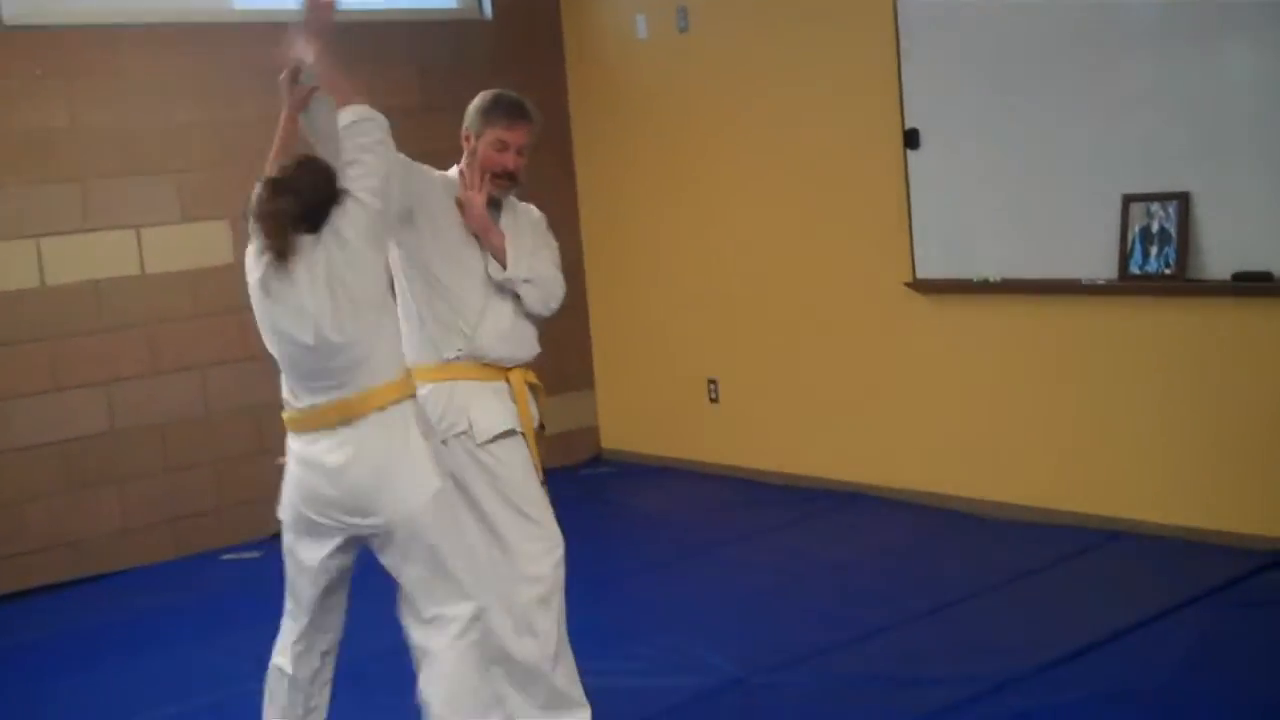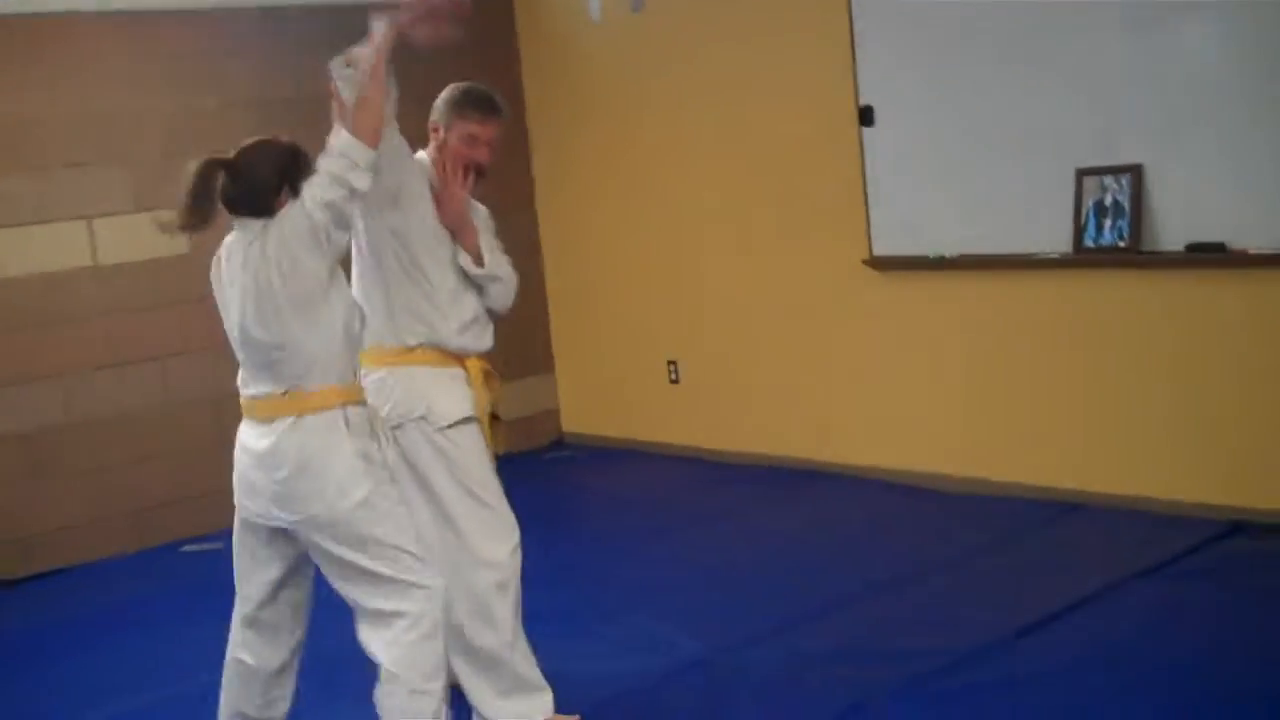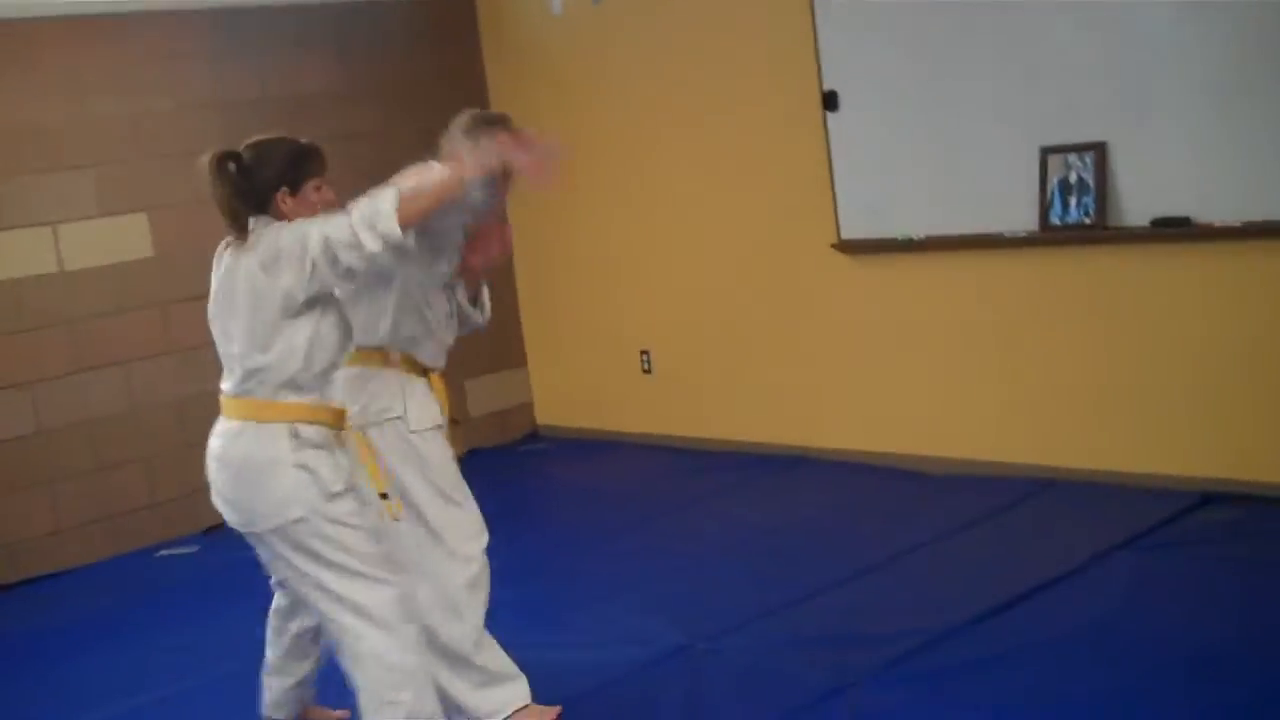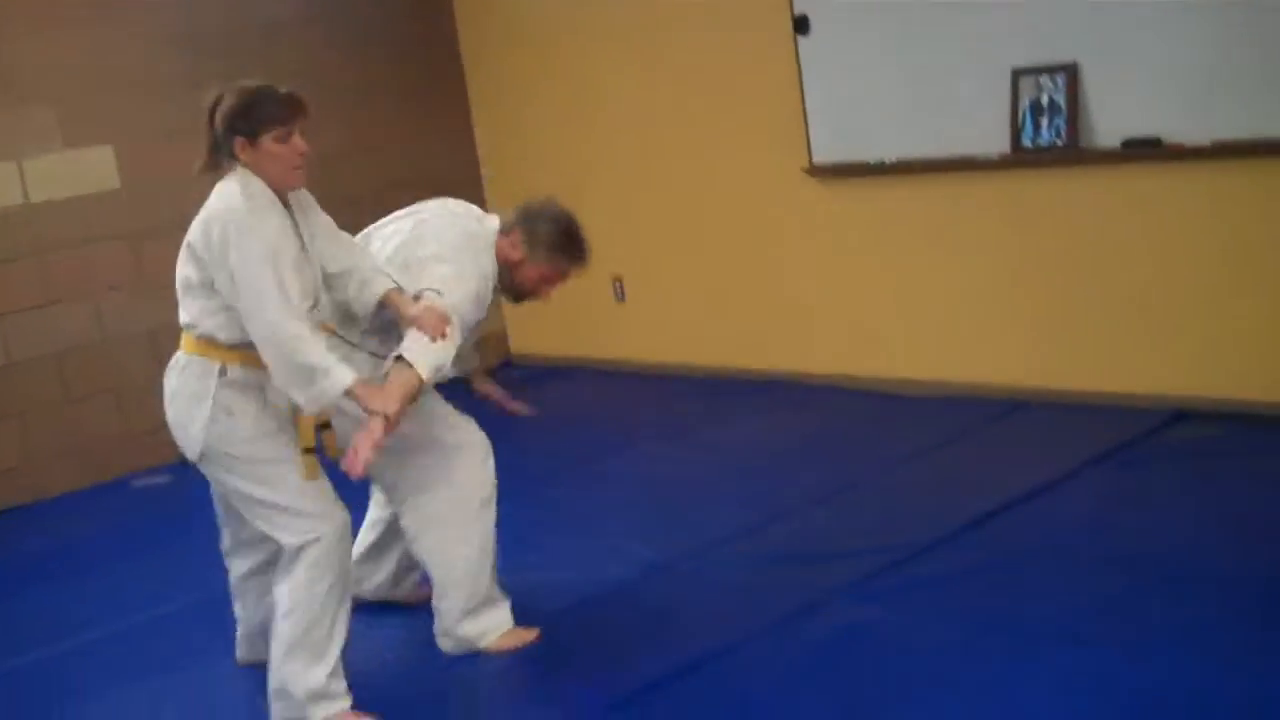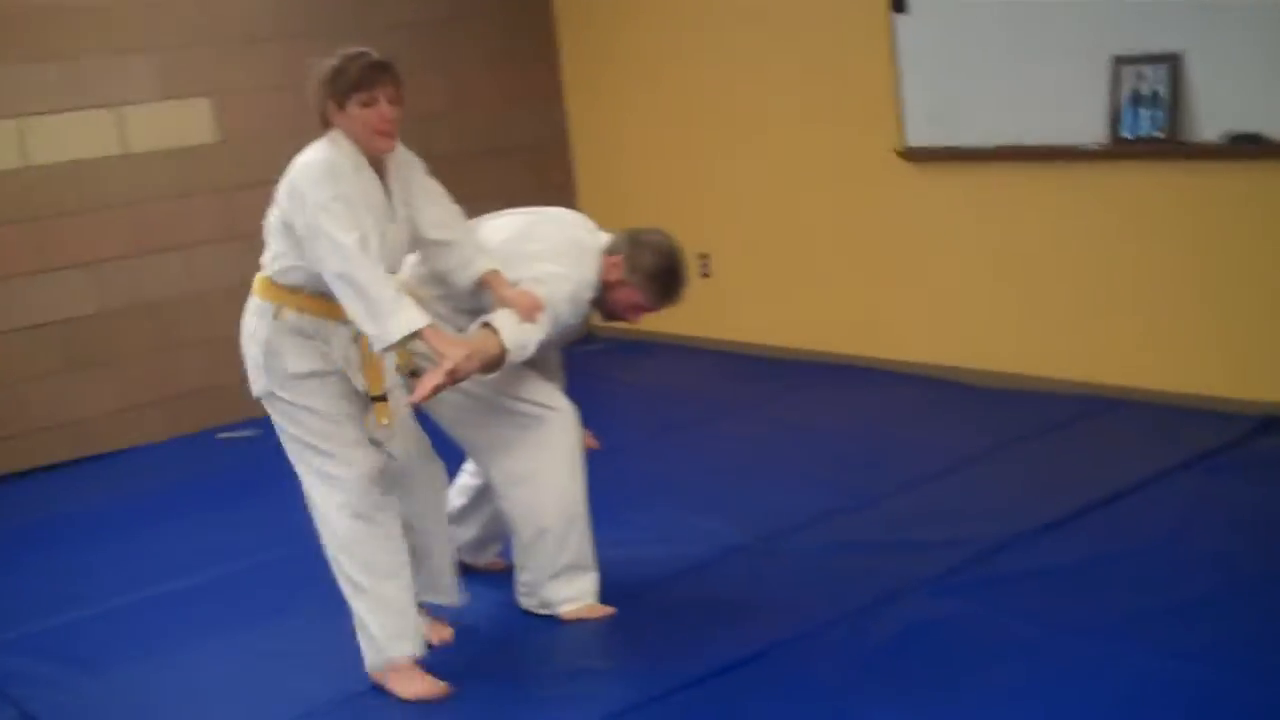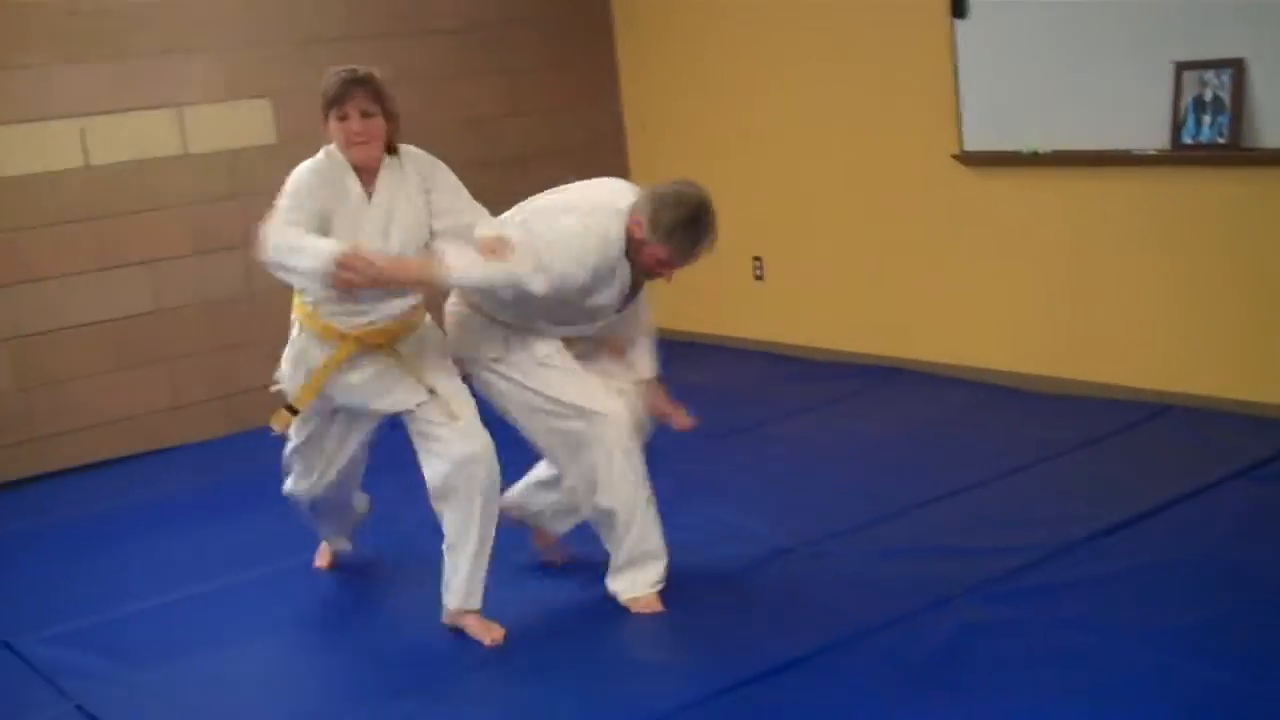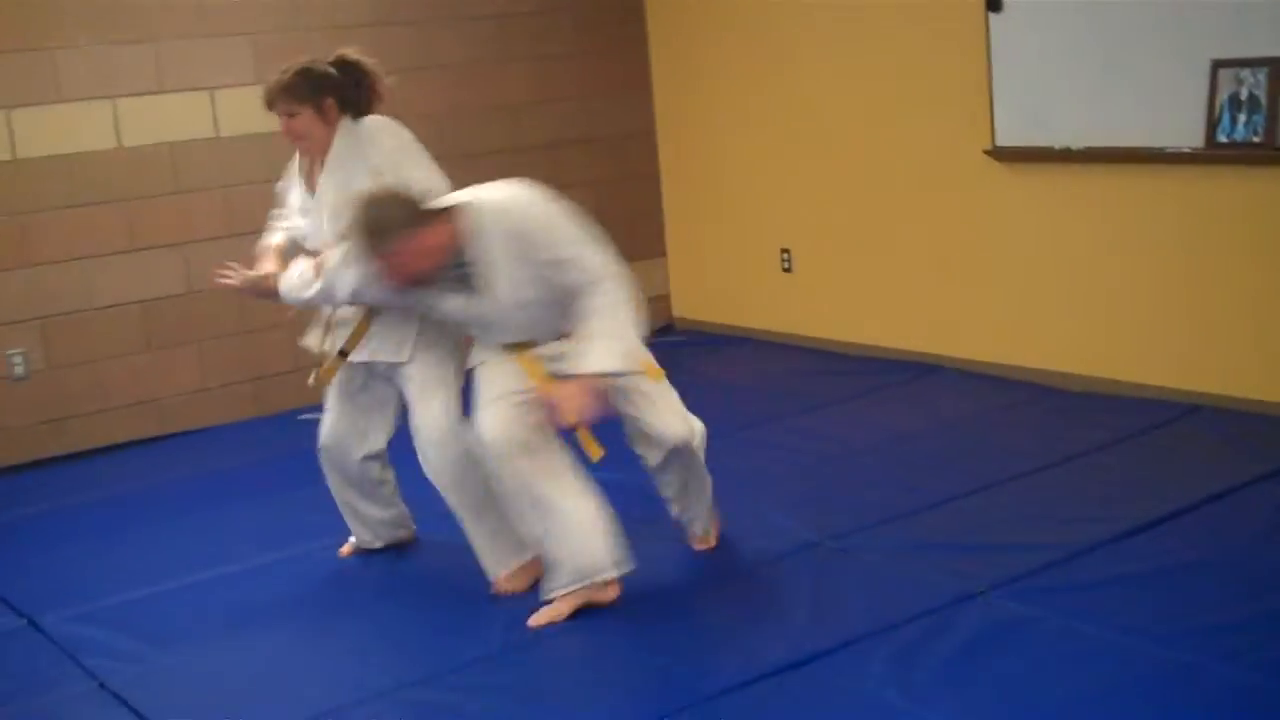
dt=0.3s
person 1, frame 1
left shoulder: (264, 264)
right shoulder: (348, 246)
left elbow: (279, 196)
right elbow: (366, 143)
left wrist: (289, 113)
left hip: (313, 466)
right hip: (390, 455)
left knee: (308, 624)
right knee: (447, 612)
person 1, frame 2
left shoulder: (232, 256)
right shoulder: (295, 239)
right elbow: (351, 159)
left wrist: (342, 115)
left hip: (261, 454)
right hip: (326, 452)
left knee: (264, 618)
right knee: (407, 598)
person 1, frame 3
left shoulder: (243, 251)
right shoulder: (284, 250)
left elbow: (357, 238)
right elbow: (374, 224)
right wrist: (478, 162)
left hip: (245, 450)
right hip: (281, 459)
left knee: (305, 584)
right knee: (374, 606)
person 1, frame 4
left shoulder: (286, 199)
right shoulder: (239, 217)
left elbow: (342, 265)
right elbow: (280, 324)
left wrist: (406, 308)
right wrist: (365, 393)
left hip: (251, 387)
right hip: (223, 396)
left knee: (256, 532)
right knee: (316, 529)
left ankle: (261, 642)
person 1, frame 5
left shoulder: (399, 162)
right shoulder: (321, 171)
left elbow: (445, 235)
right elbow: (354, 269)
left wrist: (502, 289)
right wrist: (434, 337)
left hip: (354, 337)
right hip: (293, 338)
left knee: (408, 465)
right knee: (353, 485)
left ankle: (416, 603)
right ankle: (390, 652)
person 1, frame 6
left shoulder: (418, 167)
right shoulder: (312, 179)
left elbow: (467, 227)
right elbow: (279, 244)
left wrist: (491, 253)
right wrist: (337, 260)
left hip: (404, 346)
right hip: (326, 350)
left knee: (467, 454)
right knee: (316, 477)
left ankle: (463, 602)
right ankle: (339, 529)
person 1, frame 7
left shoulder: (376, 138)
right shoulder: (304, 161)
right elbow: (290, 222)
right wrist: (271, 260)
left hip: (417, 310)
right hip: (364, 313)
left knee: (440, 436)
right knee: (339, 440)
left ankle: (510, 552)
right ankle: (382, 527)
person 2, frame 1
left shoulder: (525, 221)
right shoulder: (417, 194)
left elbow: (547, 294)
left wrist: (487, 232)
left hip: (499, 403)
right hip: (457, 406)
right knee: (528, 557)
person 2, frame 2
left shoulder: (472, 211)
right shoulder: (394, 179)
left elbow: (501, 293)
right elbow: (359, 93)
left wrist: (460, 224)
left hip: (446, 390)
right hip: (412, 393)
left knee: (436, 541)
right knee: (480, 544)
person 2, frame 3
left shoulder: (446, 207)
left elbow: (456, 317)
left wrist: (473, 279)
left hip: (369, 388)
right hip: (379, 395)
left knee: (412, 536)
right knee: (448, 541)
person 2, frame 4
left shoulder: (467, 225)
right shoulder: (467, 268)
right elbow: (431, 342)
left wrist: (480, 384)
right wrist: (383, 421)
left hip: (337, 344)
right hip: (341, 361)
left knee: (410, 468)
right knee: (459, 457)
left ankle: (375, 579)
right ankle: (472, 622)
person 2, frame 5
left shoulder: (586, 244)
right shoulder: (567, 277)
left elbow: (538, 334)
right elbow: (519, 325)
left wrist: (550, 402)
left hip: (444, 317)
left knee: (517, 434)
right knee: (546, 430)
left ankle: (462, 541)
right ankle: (556, 589)
person 2, frame 6
left shoulder: (642, 236)
right shoulder: (584, 238)
left elbow: (627, 305)
right elbow: (492, 262)
left wrist: (643, 380)
right wrist: (385, 273)
left hip: (555, 330)
right hip: (499, 330)
left knee: (626, 415)
right knee: (604, 426)
left ankle: (538, 506)
right ankle: (637, 576)
person 2, frame 7
left shoulder: (522, 214)
right shoulder: (396, 269)
left elbow: (607, 288)
right elbow: (331, 279)
left wrist: (590, 376)
left hip: (580, 332)
right hip: (506, 344)
left knee: (666, 430)
right knee: (506, 438)
left ankle: (695, 513)
right ankle: (591, 574)
